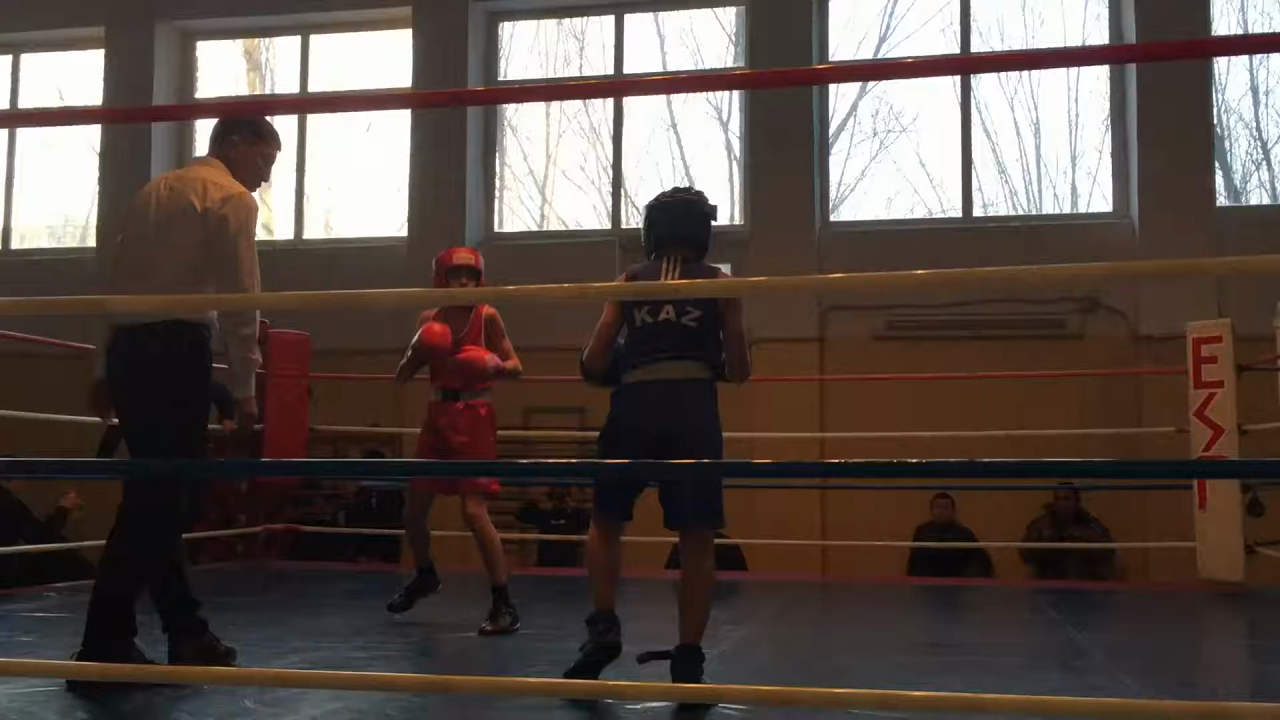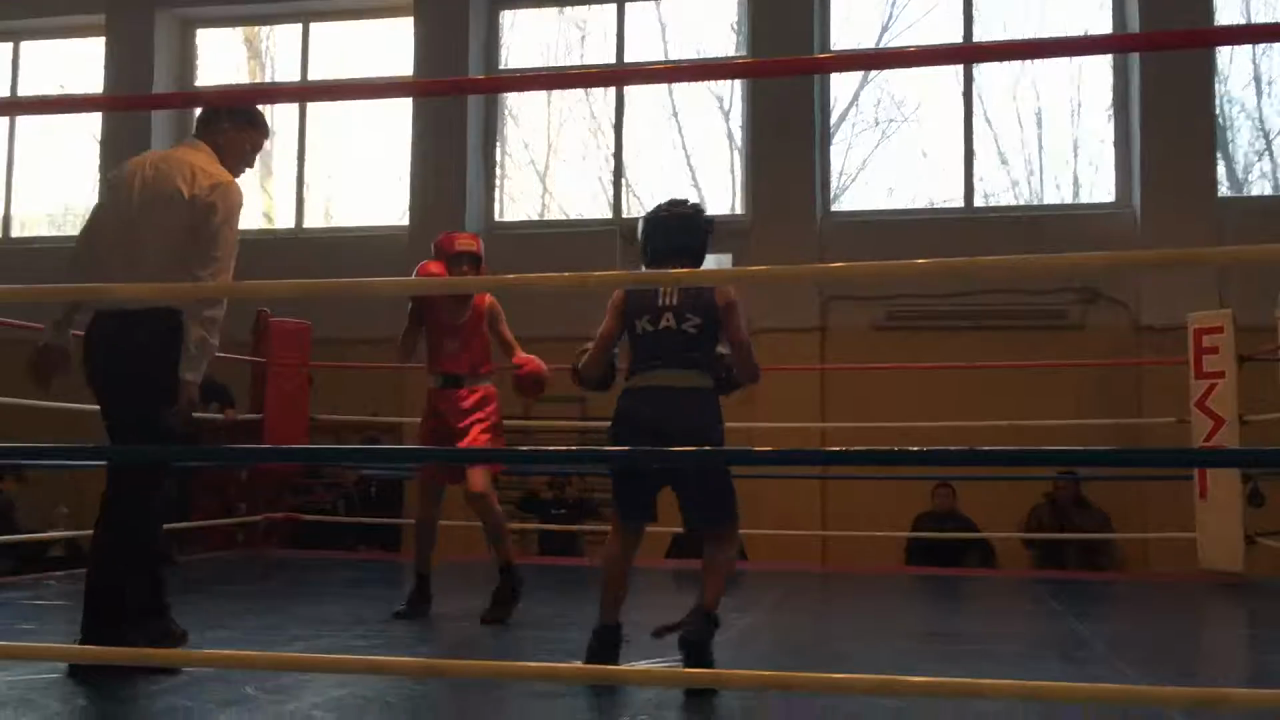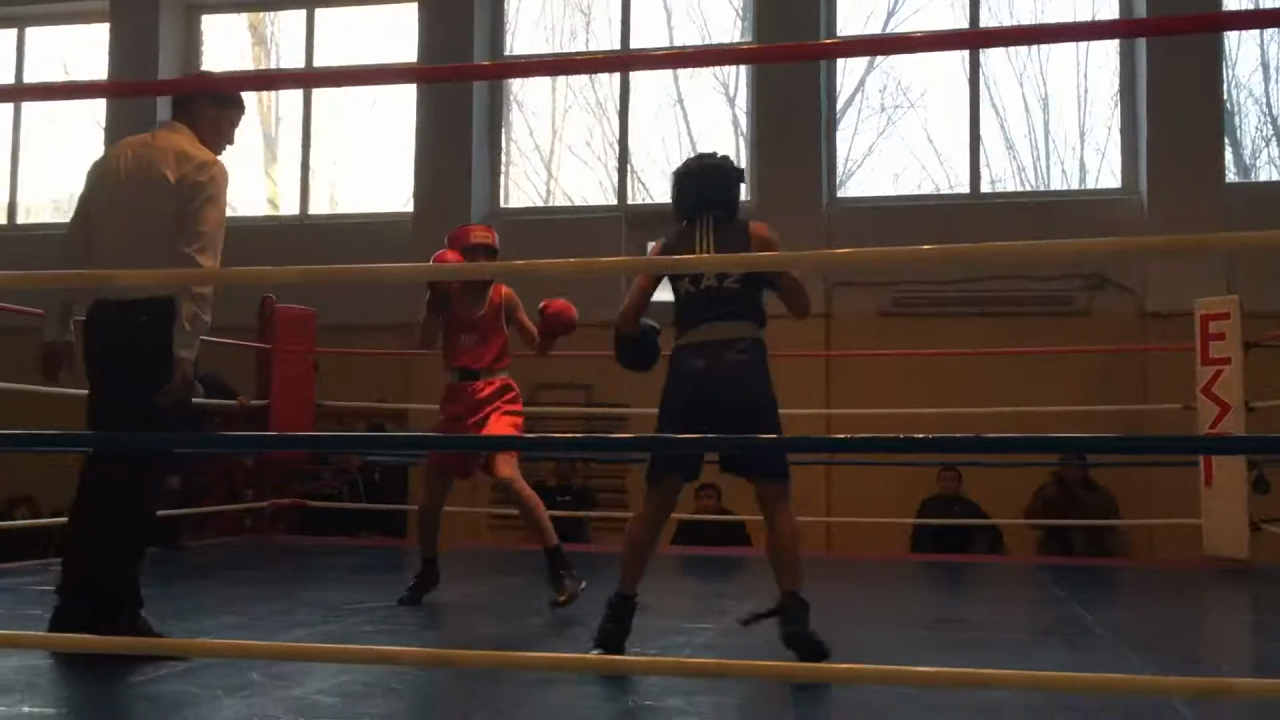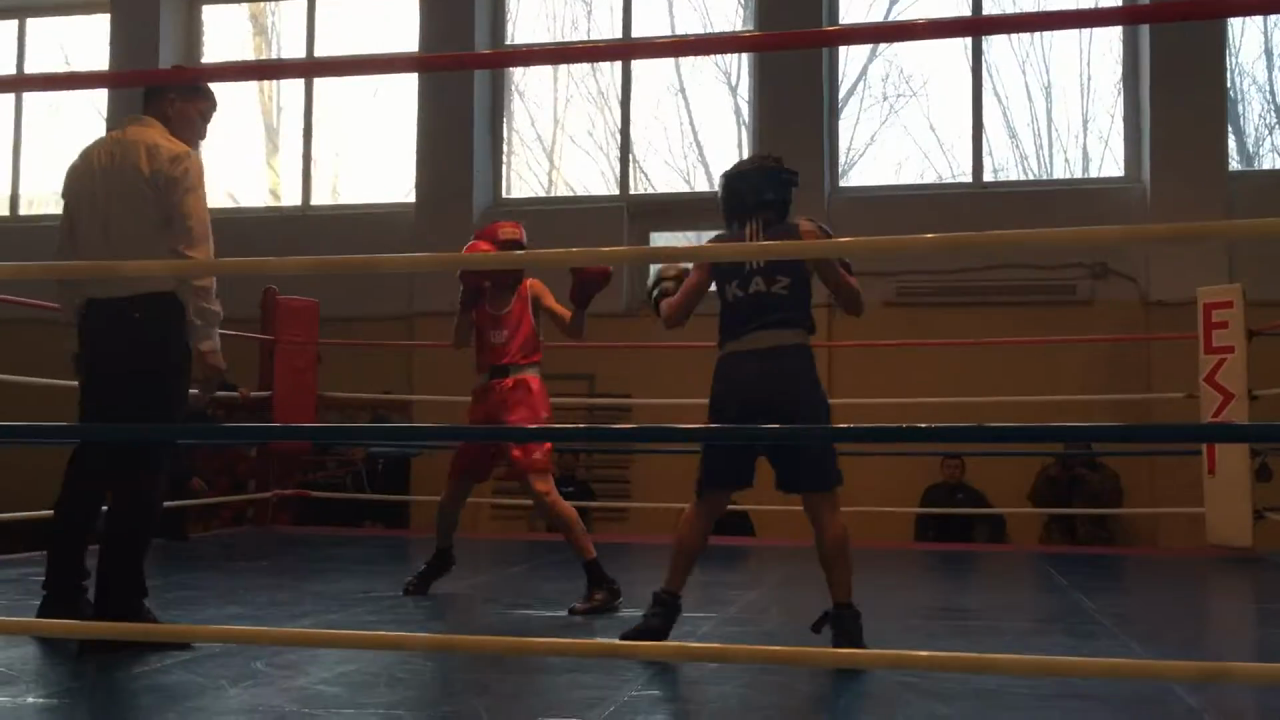
dt=0.2s
person 1, frame 1
left shoulder: (153, 191)
right shoulder: (232, 199)
left elbow: (117, 283)
right elbow: (239, 303)
left wrist: (106, 368)
right wrist: (245, 390)
left hip: (128, 349)
right hip: (175, 349)
left knee: (156, 492)
right knee: (155, 497)
left ankle: (187, 631)
right ankle: (106, 647)
person 1, frame 2
left shoulder: (132, 171)
right shoulder: (218, 186)
left elbow: (83, 259)
right elbow: (207, 289)
left wrist: (58, 335)
right wrist: (191, 374)
left hip: (107, 333)
right hip: (155, 337)
left knee: (132, 478)
right knee: (140, 483)
left ankle: (144, 614)
right ankle: (107, 634)
person 1, frame 3
left shoulder: (112, 159)
right shoulder: (201, 166)
left elbow: (74, 251)
right elbow: (197, 265)
left wrist: (58, 329)
right wrist: (186, 350)
left hip: (104, 322)
right hip: (154, 323)
left knee: (107, 462)
right knee: (140, 472)
left ankle: (78, 606)
right ankle: (113, 619)
person 1, frame 4
left shoulder: (89, 158)
right shoulder: (176, 157)
left elbow: (67, 252)
right elbow: (194, 253)
left wrist: (83, 326)
right wrist: (206, 337)
left hip: (98, 320)
right hip: (150, 317)
left knee: (94, 456)
right knee: (145, 465)
left ankle: (62, 598)
right ankle: (118, 606)
person 2, frame 1
left shoulder: (628, 282)
right shoulder: (719, 285)
left elbow: (594, 364)
right elbow: (738, 369)
left wrist: (592, 362)
left hip: (633, 406)
right hip: (691, 409)
left knee: (606, 525)
right knee: (697, 540)
left ankle: (603, 626)
right ankle: (687, 662)
person 2, frame 2
left shoulder: (628, 292)
right shoulder: (718, 293)
left elbow: (589, 368)
right elbow: (748, 371)
left wrist: (588, 375)
right wrist: (722, 373)
left hip: (638, 412)
right hip: (693, 413)
left knee: (626, 533)
right knee: (721, 541)
left ankle: (606, 639)
right ankle: (699, 624)
person 2, frame 3
left shoulder: (667, 247)
right shoulder: (756, 236)
left elbow: (624, 322)
right elbow: (801, 307)
left wrist: (630, 340)
right wrist: (778, 272)
left hip: (687, 372)
right hip: (743, 366)
left knee: (659, 498)
right knee: (775, 498)
left ankle: (620, 613)
right ankle: (794, 614)
person 2, frame 4
left shoulder: (716, 250)
right shoulder: (803, 234)
left elbow: (672, 317)
right elbow: (853, 305)
left wrist: (666, 291)
right wrist: (833, 266)
left hip: (735, 377)
right hip: (792, 373)
left knee: (706, 505)
right knee: (823, 505)
left ankle: (662, 610)
right ankle: (845, 622)
person 3, frame 1
left shoulder: (488, 317)
right shoulder: (432, 318)
left elbow: (515, 366)
right elbow: (401, 377)
left wrist: (494, 368)
right wrist: (416, 354)
left hip: (474, 417)
right hip: (439, 416)
left knee: (474, 511)
right knee: (413, 508)
left ankle: (504, 605)
right ankle: (425, 573)
person 3, frame 2
left shoulder: (487, 304)
right shoulder: (431, 304)
left elbow: (512, 349)
right elbow: (404, 355)
left wrist: (526, 365)
right wrist: (416, 311)
left hip: (479, 404)
right hip: (439, 404)
left knee: (478, 490)
right knee: (427, 504)
left ankle: (507, 580)
right ankle: (421, 591)
person 3, frame 3
left shoulder: (504, 295)
right shoulder: (449, 295)
left elbow: (538, 345)
right elbow: (425, 342)
left wrist: (549, 331)
right wrist: (436, 299)
left hip: (498, 396)
right hip: (457, 398)
left knee: (508, 476)
right knee: (433, 493)
left ankle: (560, 566)
right ankle: (427, 573)
person 3, frame 4
left shoulder: (532, 289)
right shoulder: (479, 294)
left elbow: (574, 329)
right elbow: (459, 339)
left wrist: (584, 297)
right wrist: (469, 294)
left hip: (524, 397)
right hip: (486, 397)
left knee: (541, 489)
right knee: (454, 492)
left ankle: (600, 580)
right ankle: (440, 560)
